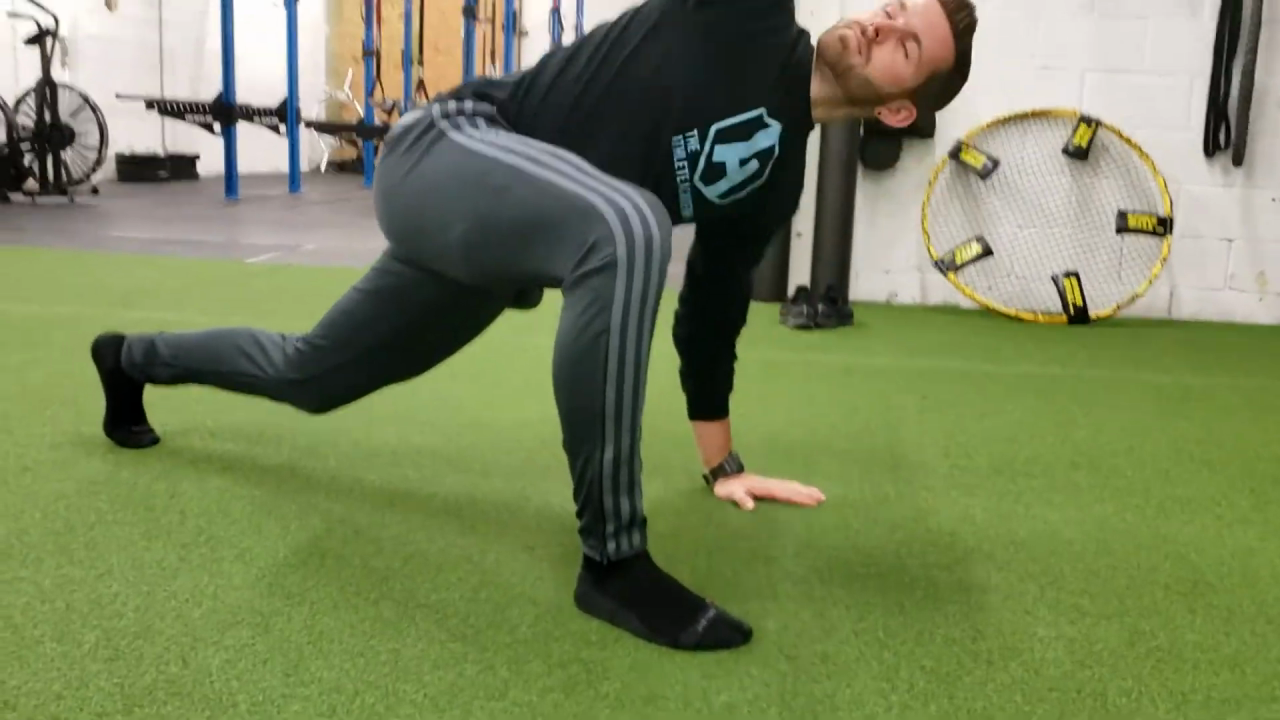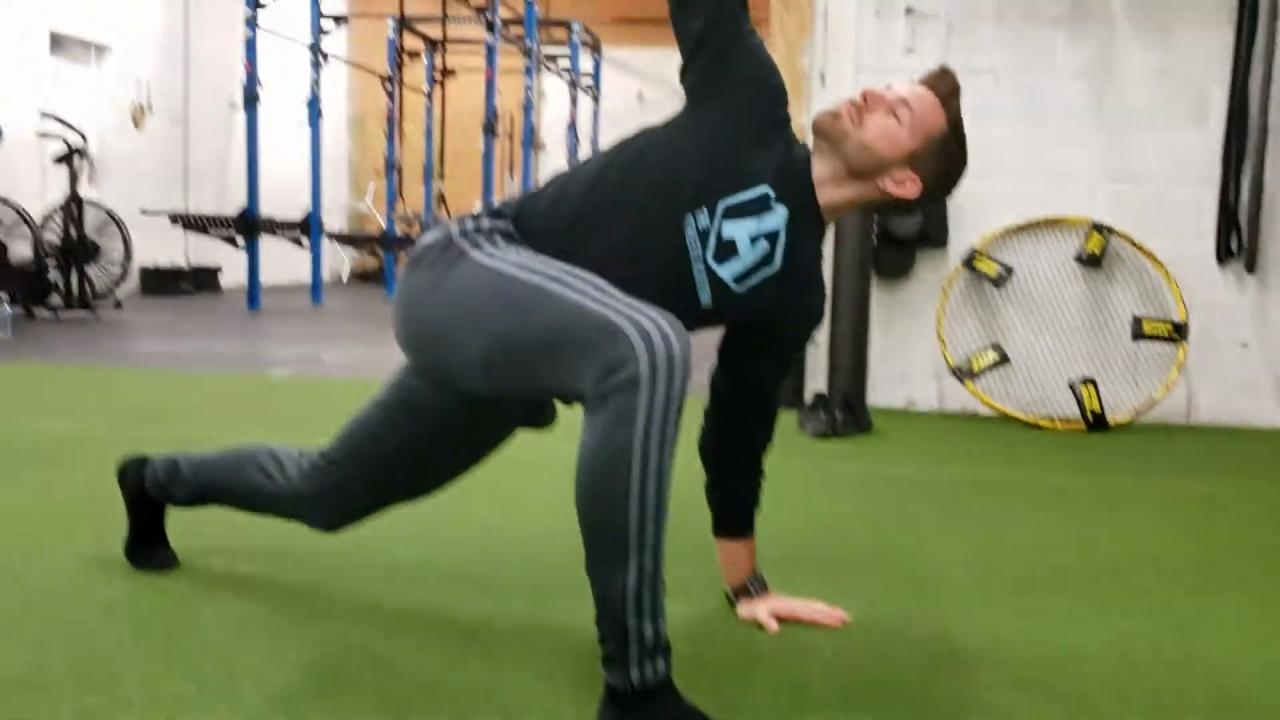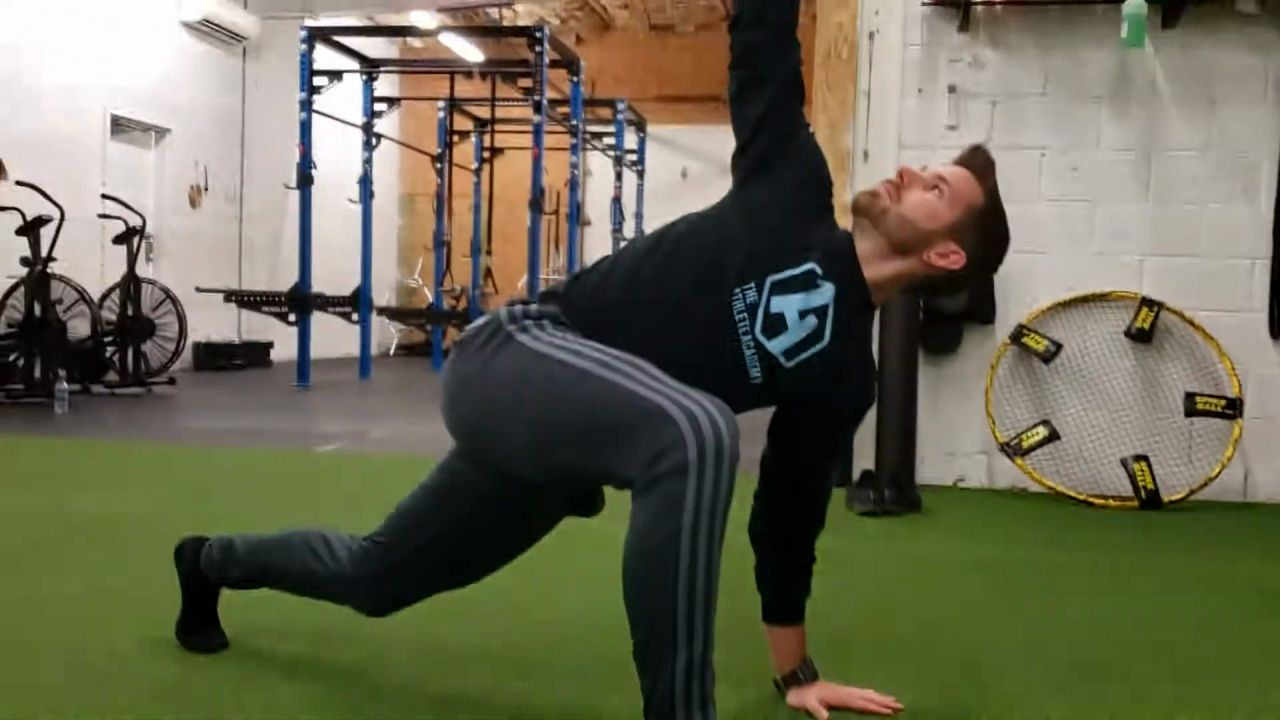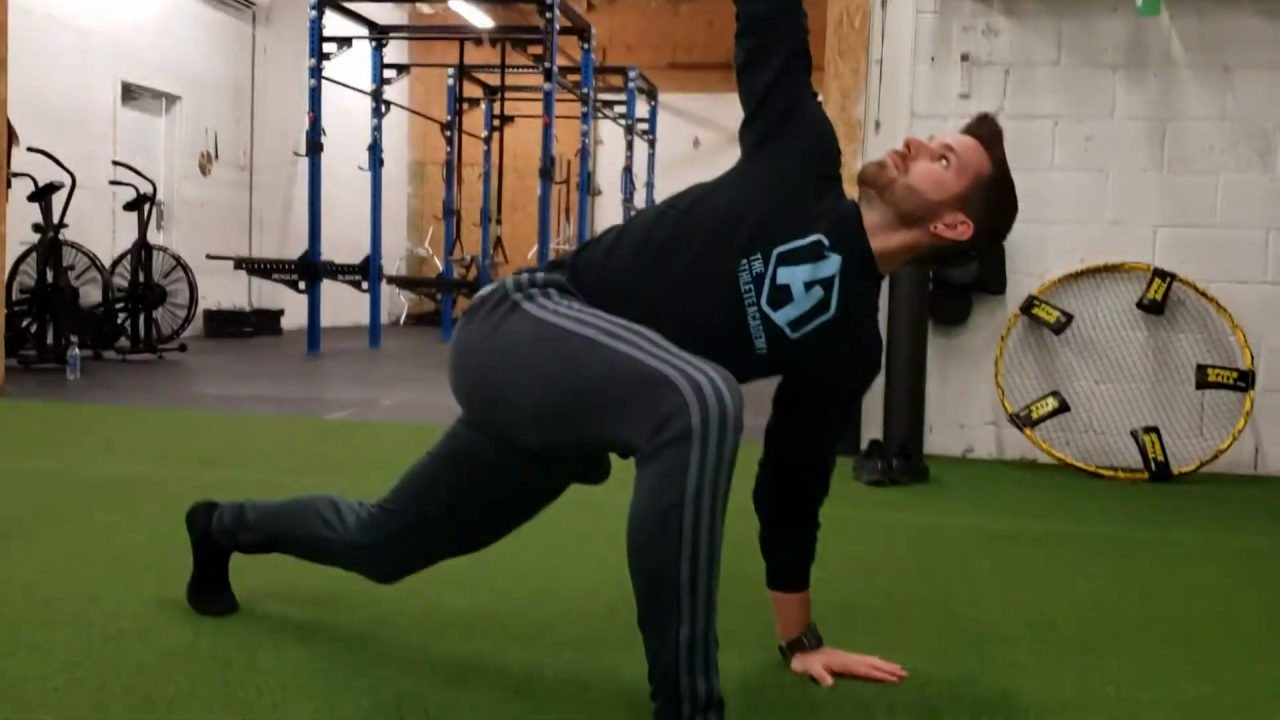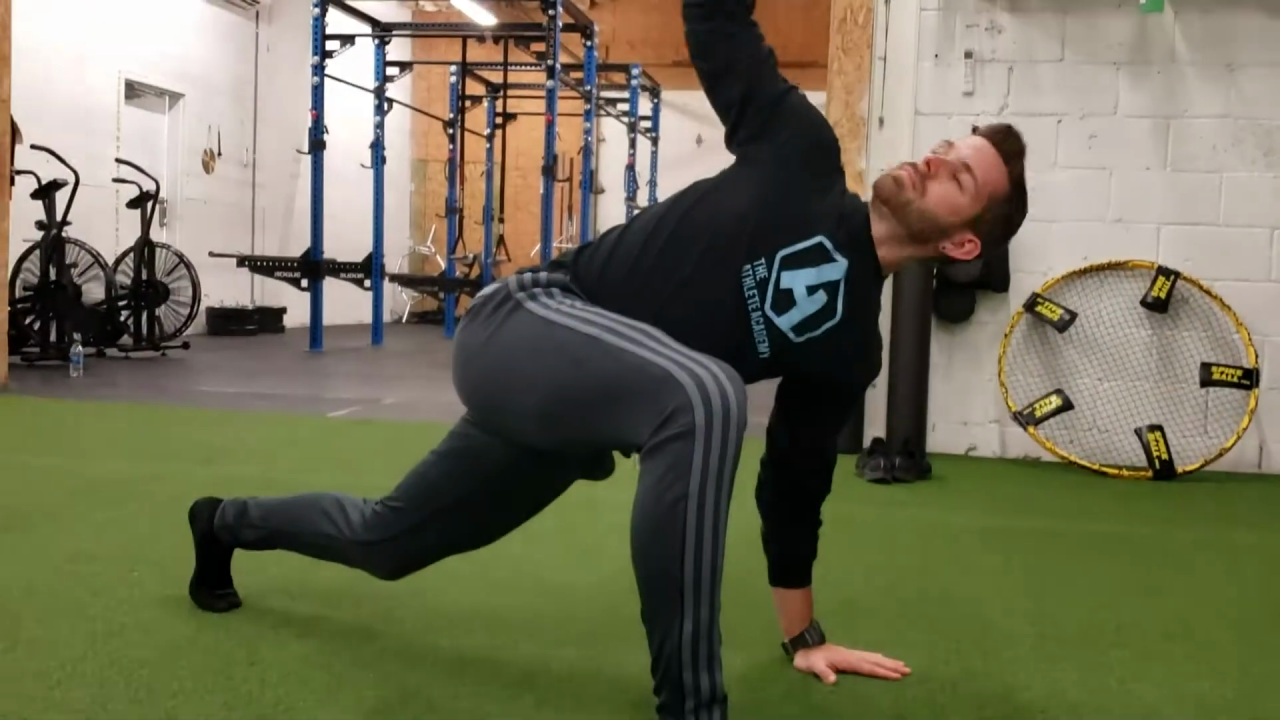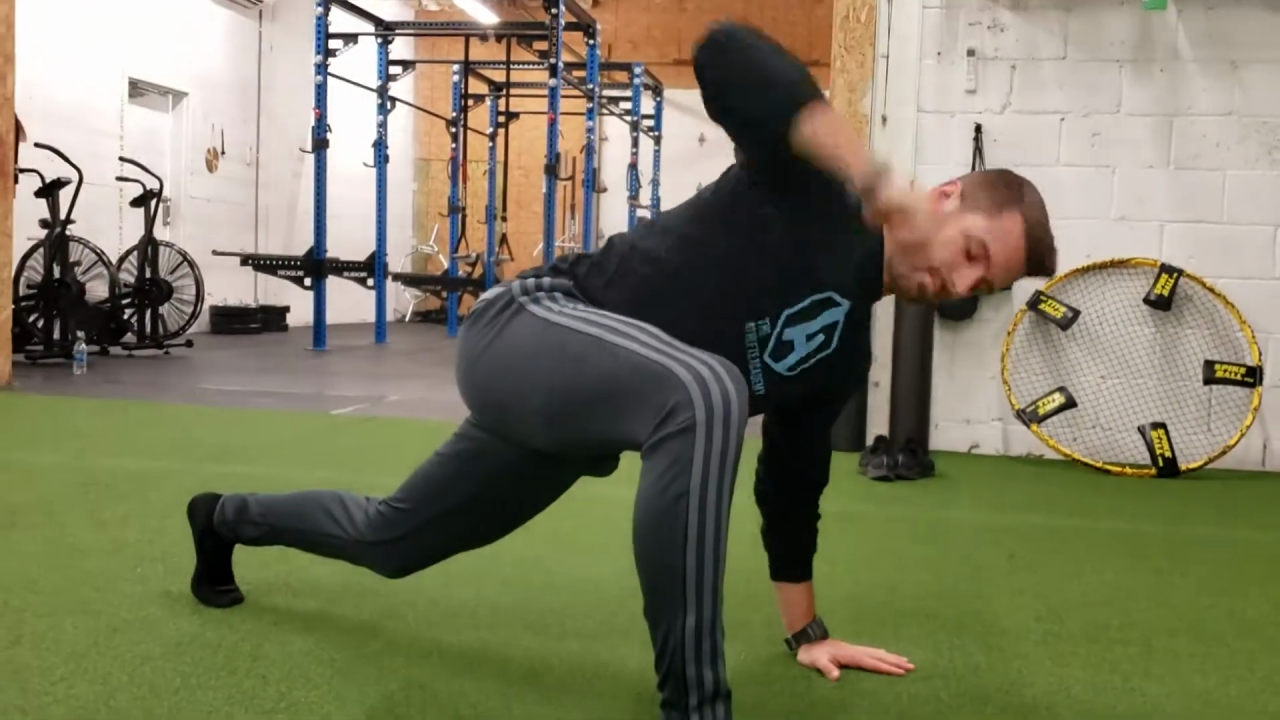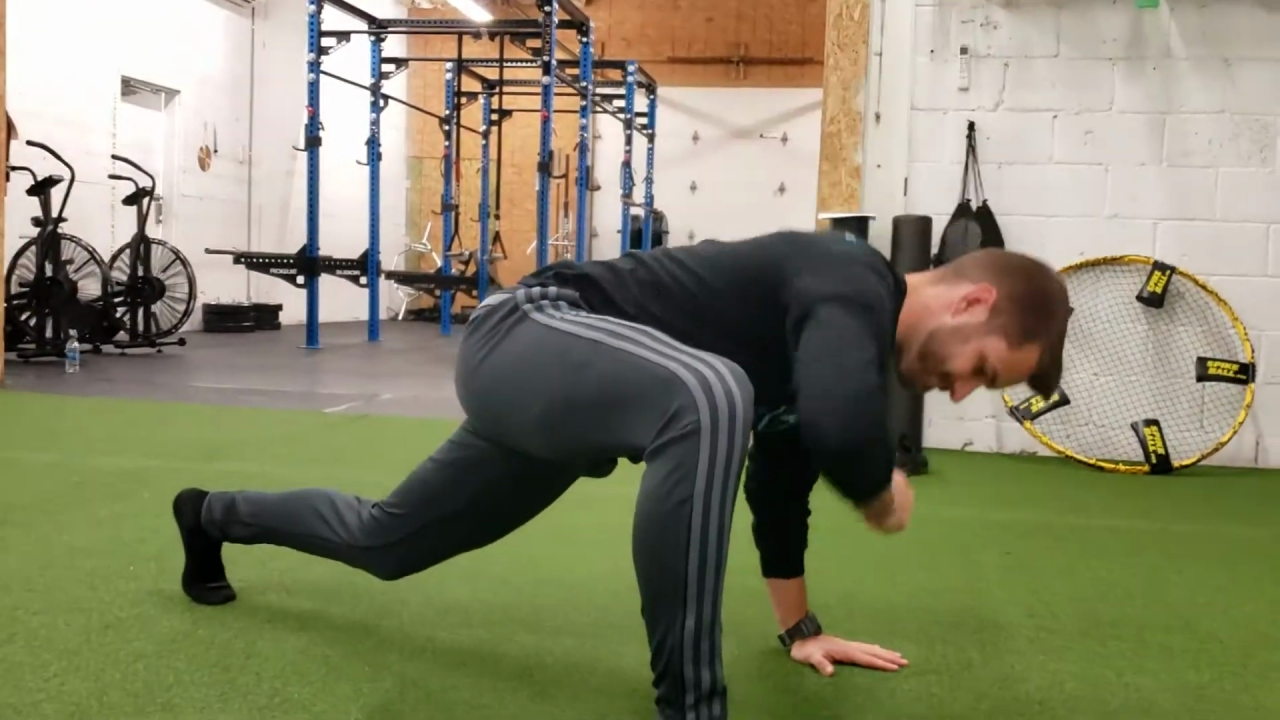
dt=0.3s
person 1, frame 1
left shoulder: (774, 177)
left elbow: (710, 306)
left wrist: (723, 463)
left hip: (479, 226)
right hip: (446, 151)
left knee: (309, 375)
right knee: (625, 224)
left ankle: (134, 361)
right ankle: (613, 559)
person 1, frame 2
left shoulder: (794, 289)
right shoulder: (749, 103)
left elbow: (737, 427)
left wrist: (745, 585)
left hip: (504, 337)
right hip: (464, 267)
left knee: (322, 495)
right knee: (645, 345)
left ankle: (157, 483)
person 1, frame 3
left shoulder: (845, 372)
right shoulder: (793, 190)
left elbow: (788, 514)
left hip: (552, 440)
right hip: (510, 357)
left knee: (373, 578)
right knee: (694, 434)
left ankle: (213, 562)
person 1, frame 4
left shoulder: (851, 341)
right shoulder: (803, 165)
left elbow: (792, 483)
left wrist: (799, 638)
left hip: (566, 402)
right hip: (516, 324)
left knee: (382, 543)
right knee: (699, 400)
left ankle: (224, 528)
person 1, frame 5
left shoulder: (852, 344)
right shoulder: (801, 157)
left elbow: (796, 479)
left wrist: (802, 632)
left hip: (569, 398)
right hip: (522, 325)
left knee: (386, 539)
right knee: (703, 395)
left ankle: (226, 524)
person 1, frame 6
left shoulder: (844, 351)
right shoulder: (814, 196)
left elbow: (790, 479)
right elbow: (730, 57)
left wrist: (806, 631)
right wrist: (875, 182)
left hip: (563, 405)
right hip: (525, 327)
left knee: (390, 538)
right knee: (705, 393)
left ankle: (226, 519)
person 1, frame 7
left shoulder: (851, 329)
right shoulder: (856, 286)
left elbow: (779, 457)
right elbow: (840, 427)
left wrist: (799, 621)
right wrist: (886, 493)
left hip: (540, 377)
right hip: (524, 333)
left knee: (385, 540)
right knee: (710, 397)
left ankle: (215, 515)
